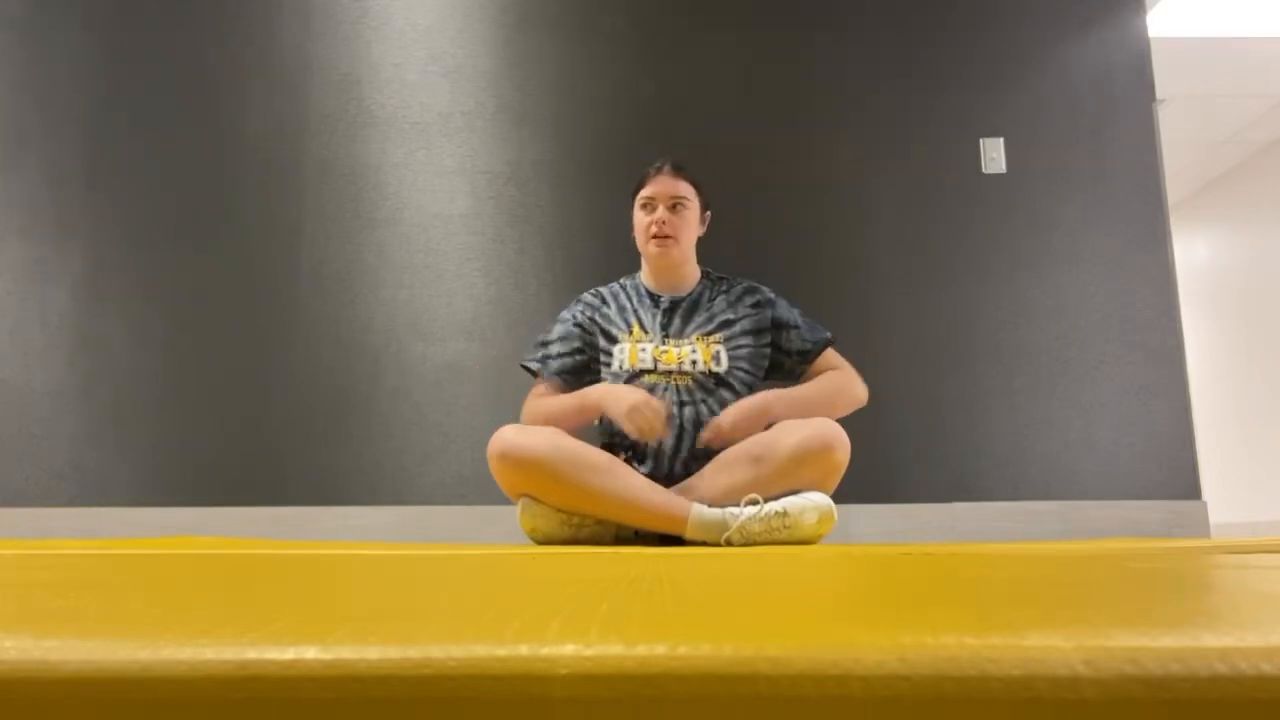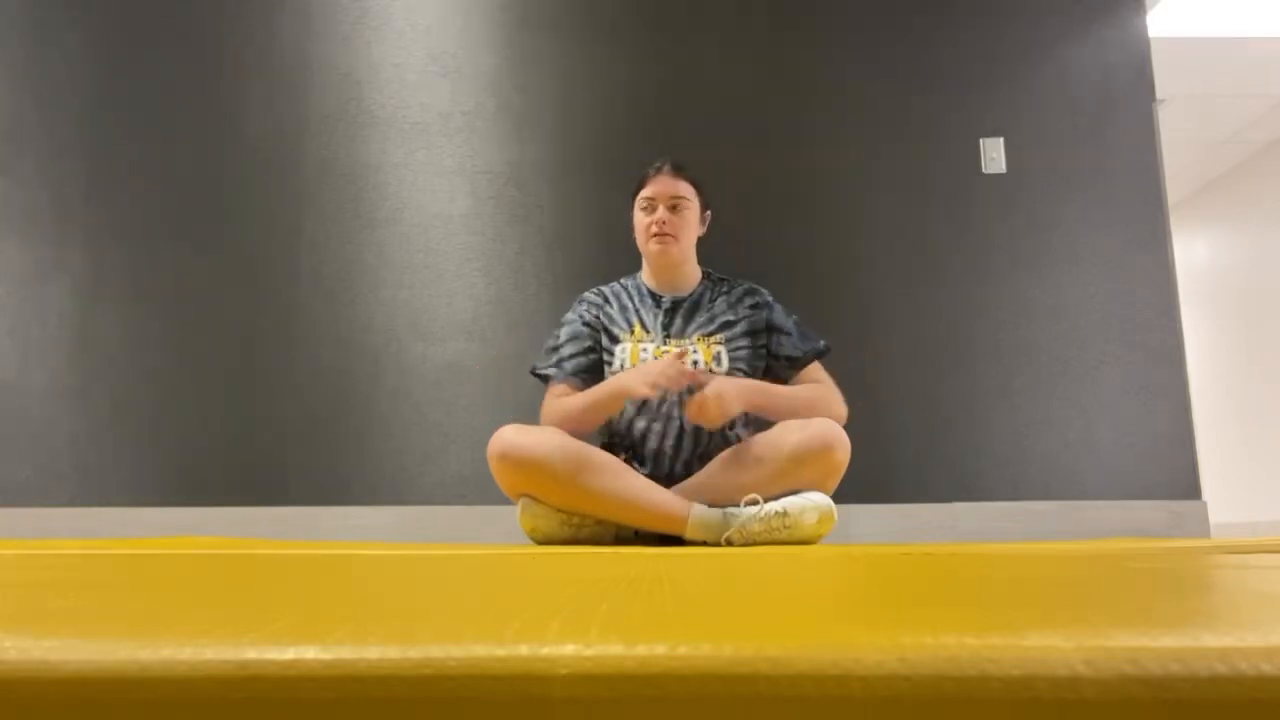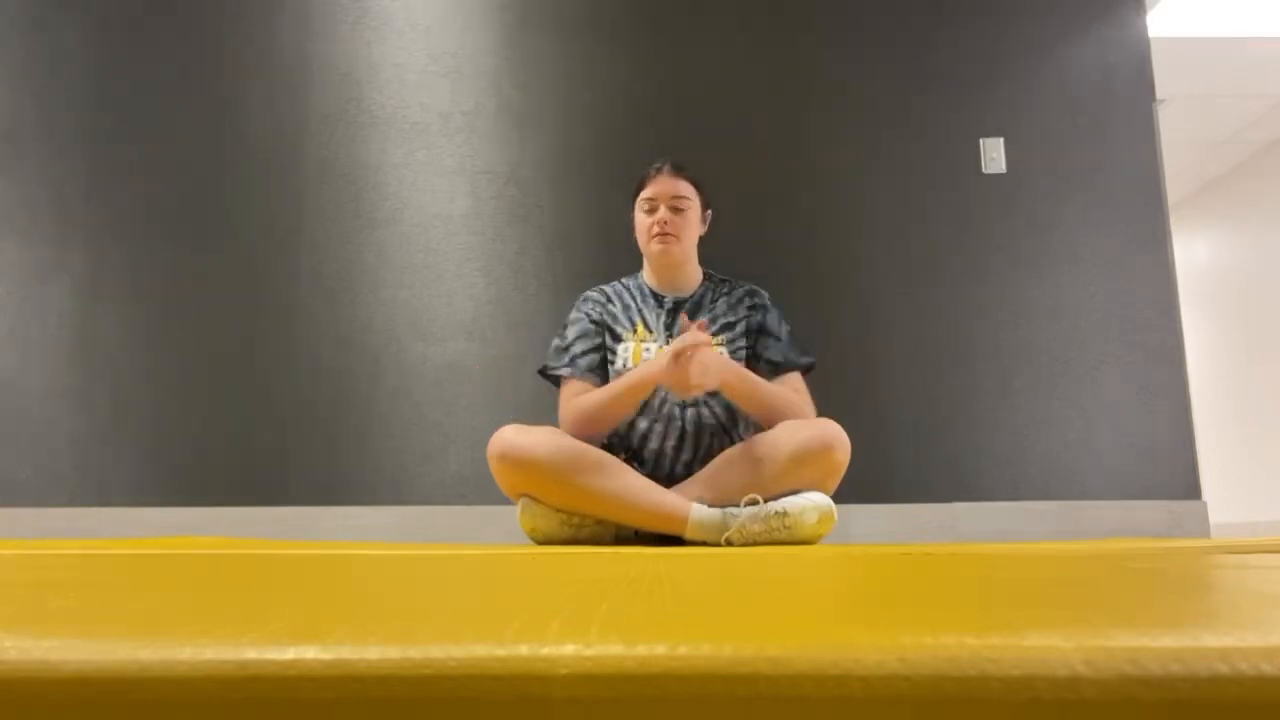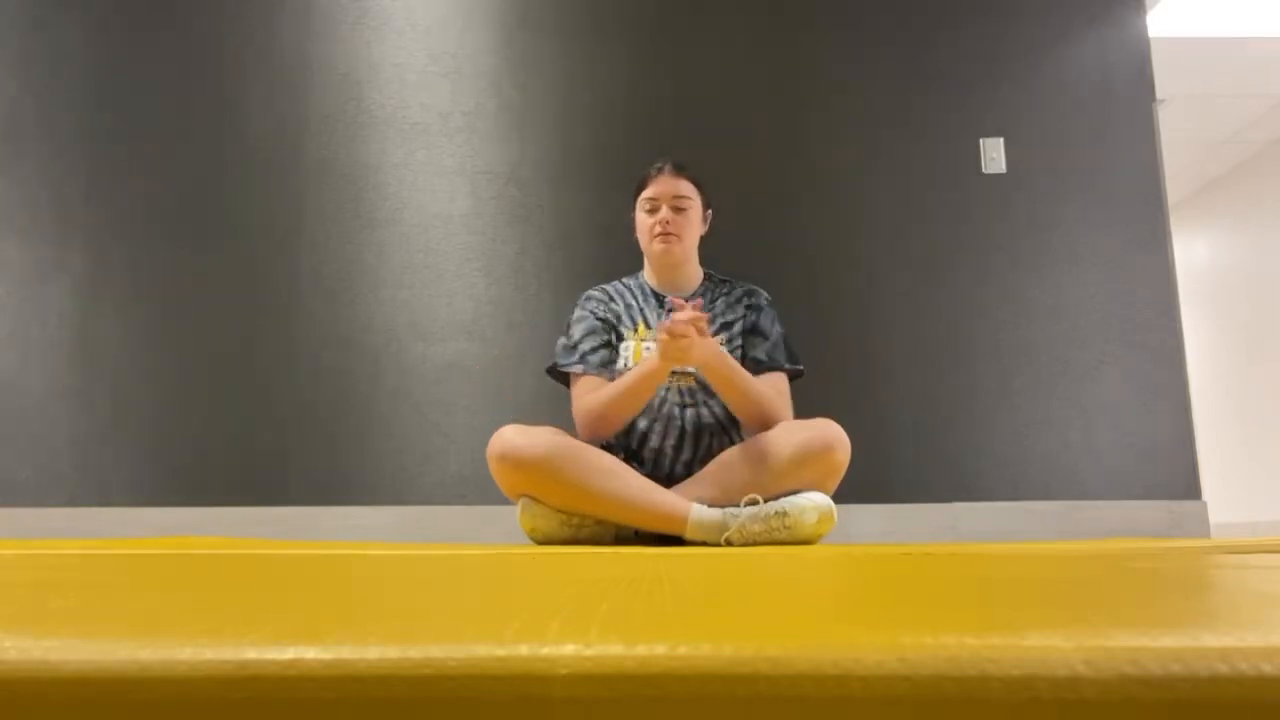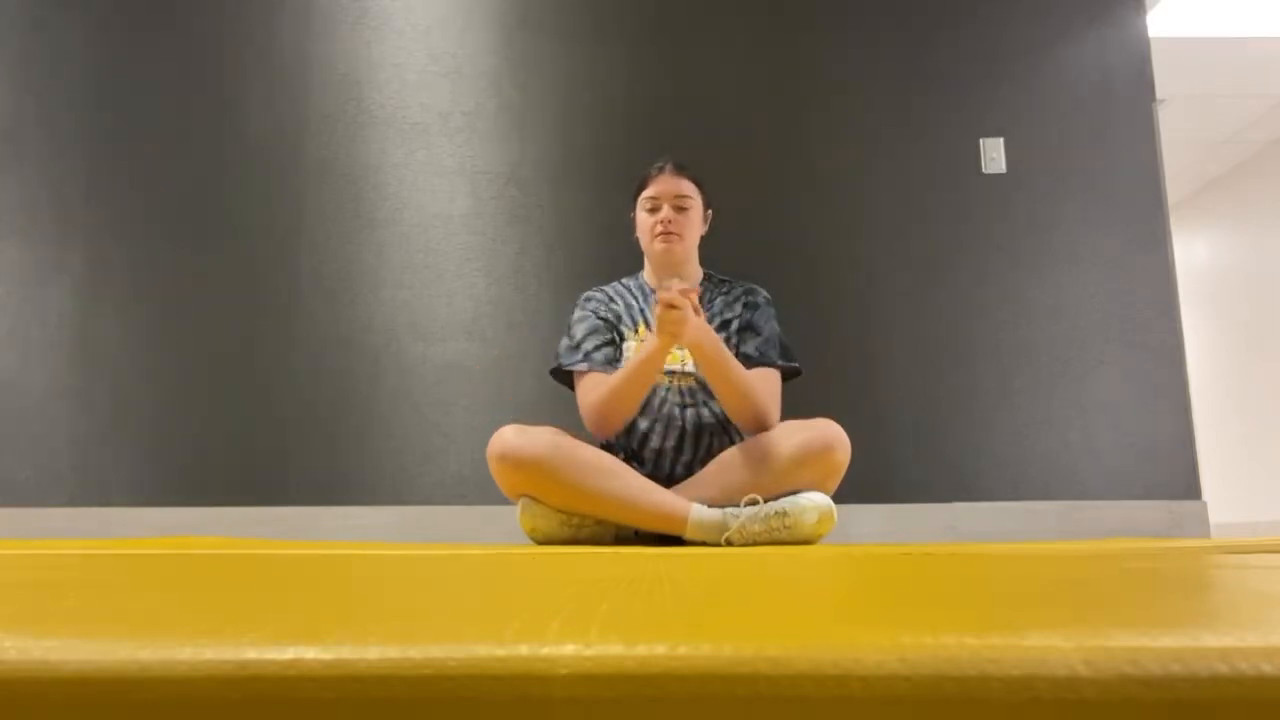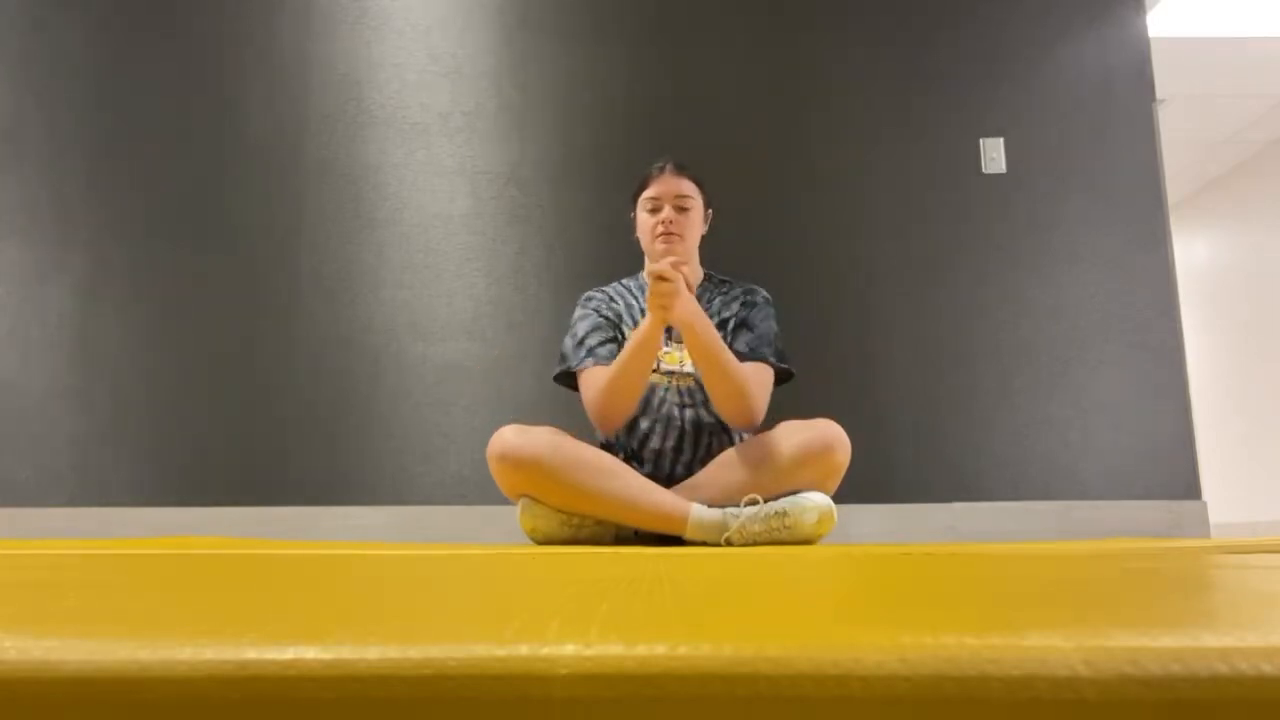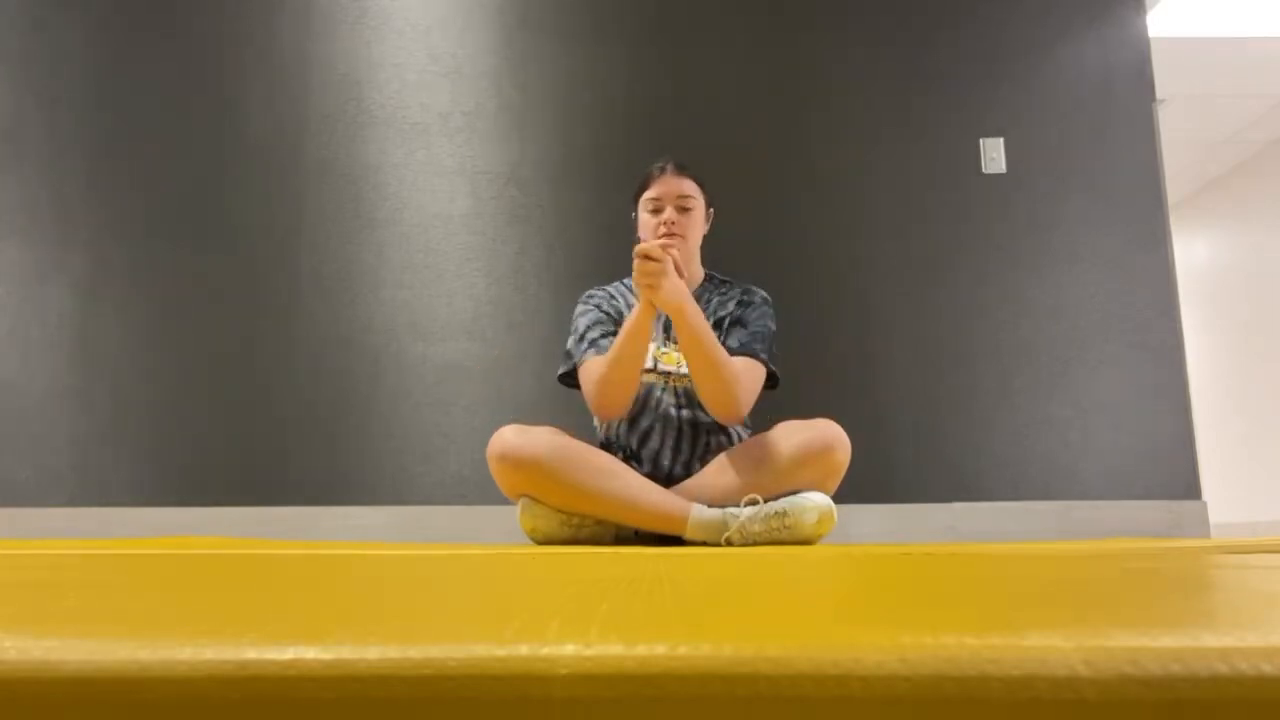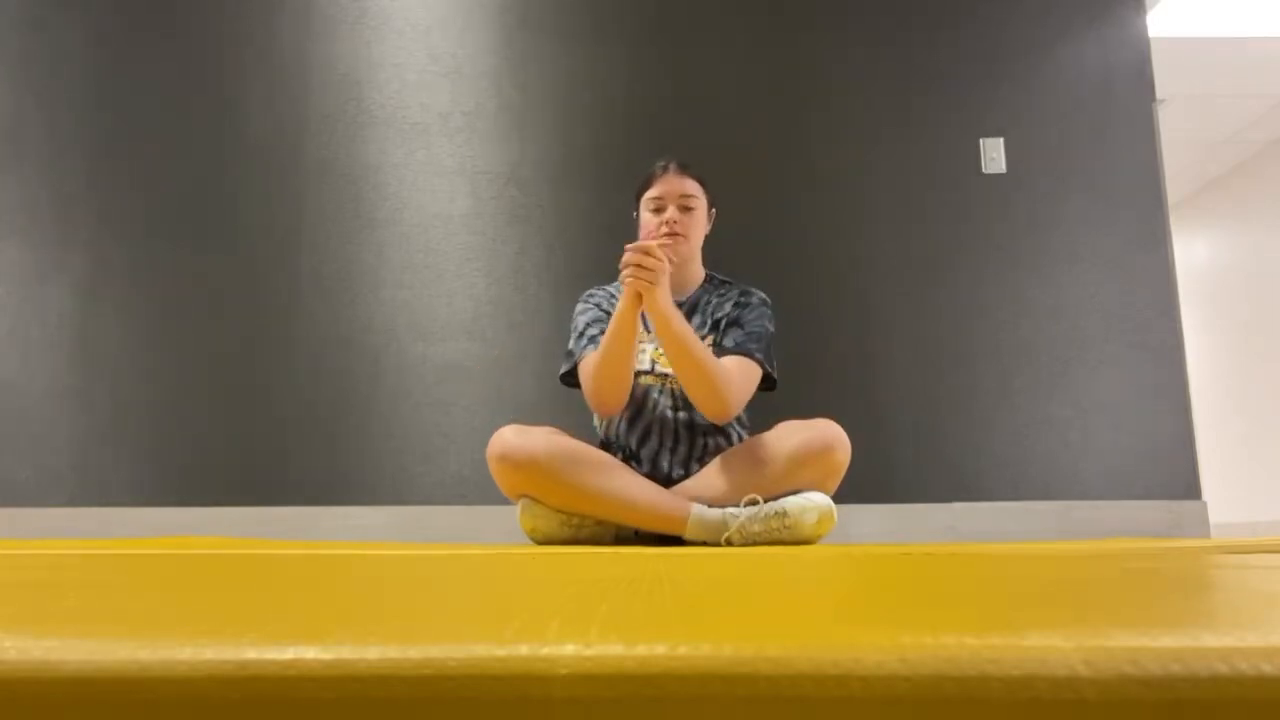
dt=0.1s
person 1, frame 1
left shoulder: (753, 305)
right shoulder: (594, 309)
left elbow: (850, 389)
right elbow: (534, 417)
left wrist: (763, 406)
right wrist: (603, 397)
left hip: (728, 487)
right hip: (621, 490)
left knee: (826, 440)
right knee: (509, 444)
left ankle: (600, 517)
right ankle: (719, 523)
person 1, frame 2
left shoulder: (751, 306)
right shoulder: (597, 308)
left elbow: (831, 404)
right elbow: (556, 423)
left wrist: (746, 393)
right wrist: (626, 384)
left hip: (728, 485)
right hip: (616, 490)
left knee: (826, 441)
right knee: (509, 445)
left ankle: (610, 519)
right ankle: (727, 521)
person 1, frame 3
left shoulder: (750, 306)
right shoulder: (597, 307)
left elbow: (801, 417)
right elbow: (577, 425)
left wrist: (726, 373)
right wrist: (654, 371)
left hip: (725, 485)
right hip: (620, 487)
left knee: (827, 440)
right knee: (510, 445)
left ankle: (599, 519)
right ankle: (722, 522)
person 1, frame 4
left shoulder: (748, 306)
right shoulder: (600, 305)
left elbow: (776, 423)
right elbow: (590, 424)
left wrist: (706, 354)
right wrist: (661, 359)
left hip: (726, 484)
right hip: (620, 487)
left knee: (827, 440)
right knee: (509, 446)
left ankle: (607, 519)
right ankle: (722, 522)
person 1, frame 5
left shoulder: (748, 304)
right shoulder: (600, 305)
left elbow: (761, 418)
right elbow: (601, 421)
left wrist: (697, 335)
right wrist: (660, 339)
left hip: (726, 482)
right hip: (621, 485)
left knee: (827, 441)
right knee: (510, 445)
left ankle: (612, 521)
right ankle: (720, 523)
person 1, frame 6
left shoulder: (747, 304)
right shoulder: (601, 305)
left elbow: (749, 414)
right elbow: (604, 417)
left wrist: (689, 316)
right wrist: (655, 320)
left hip: (727, 482)
right hip: (620, 485)
left knee: (826, 441)
right knee: (510, 446)
left ankle: (611, 522)
right ankle: (722, 522)
person 1, frame 7
left shoulder: (747, 305)
right shoulder: (601, 304)
left elbow: (730, 406)
right elbow: (606, 407)
left wrist: (678, 301)
right wrist: (645, 305)
left hip: (724, 480)
right hip: (621, 486)
left knee: (827, 441)
right knee: (509, 446)
left ankle: (599, 519)
right ankle: (722, 524)
person 1, frame 8
left shoulder: (745, 306)
right shoulder: (600, 304)
left elbow: (722, 405)
right elbow: (604, 401)
left wrist: (660, 307)
right wrist: (631, 300)
left hip: (723, 482)
right hip: (619, 487)
left knee: (826, 441)
right knee: (509, 446)
left ankle: (612, 520)
right ankle: (722, 524)
